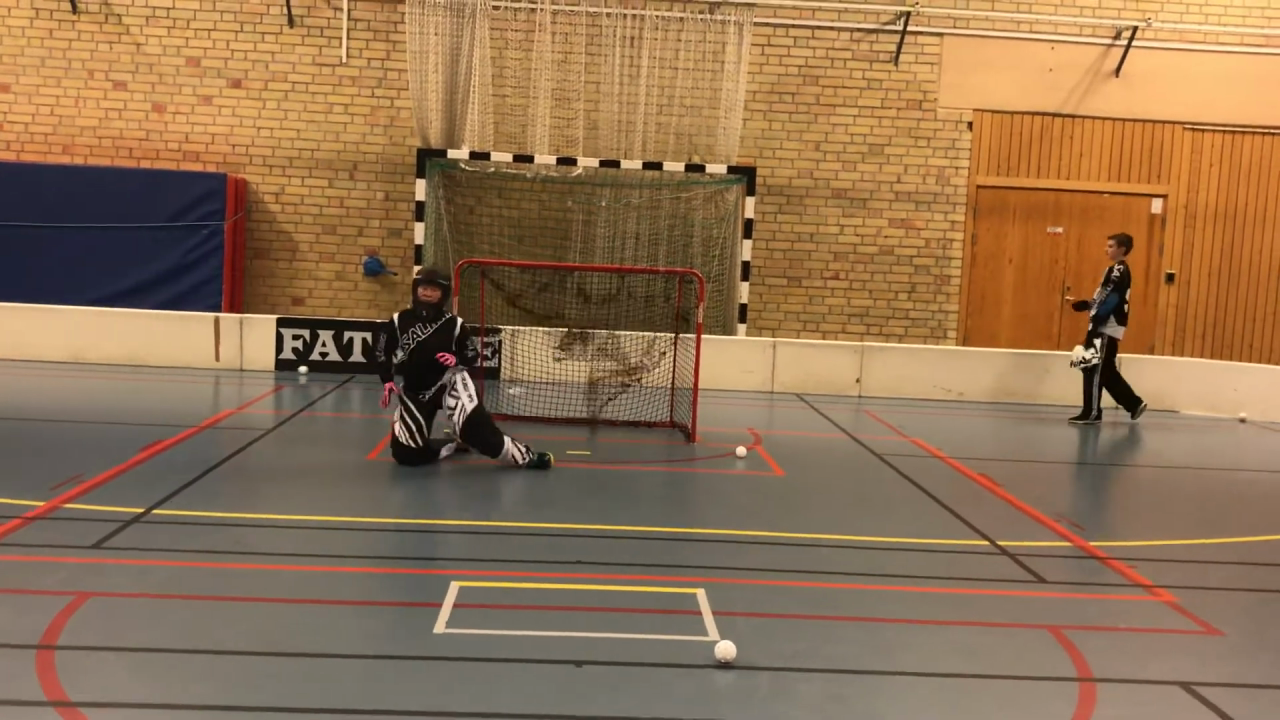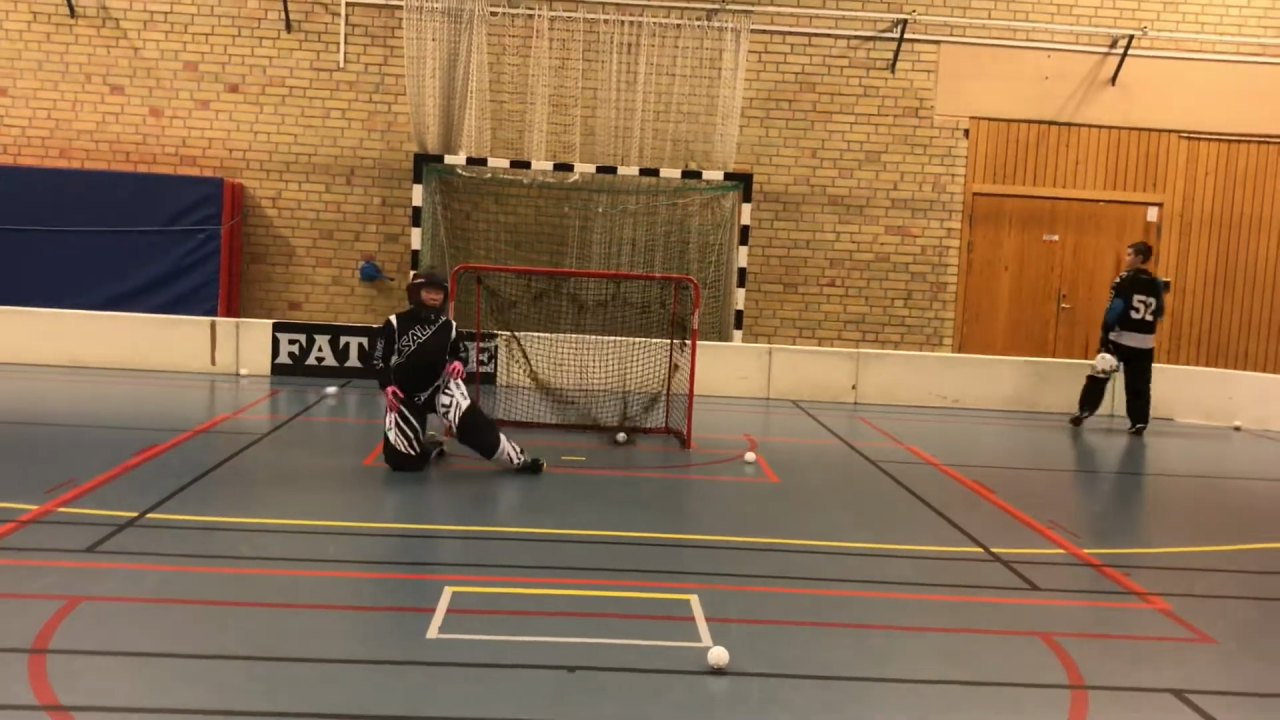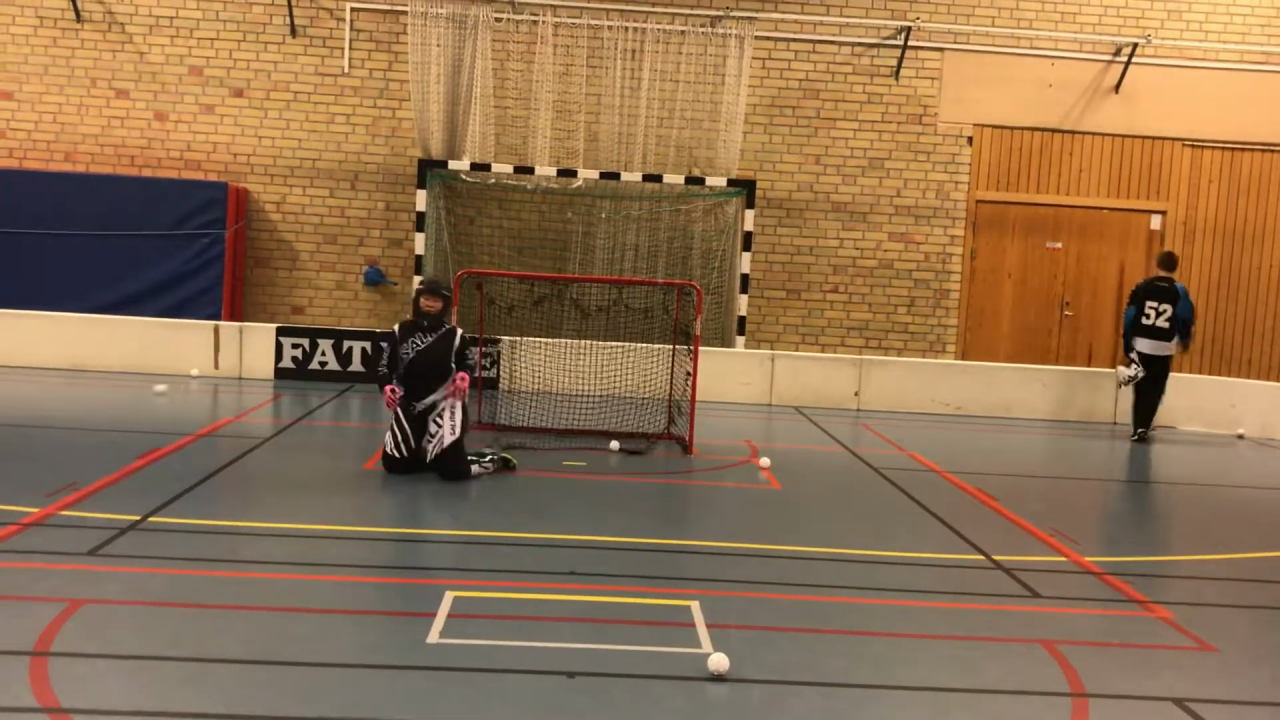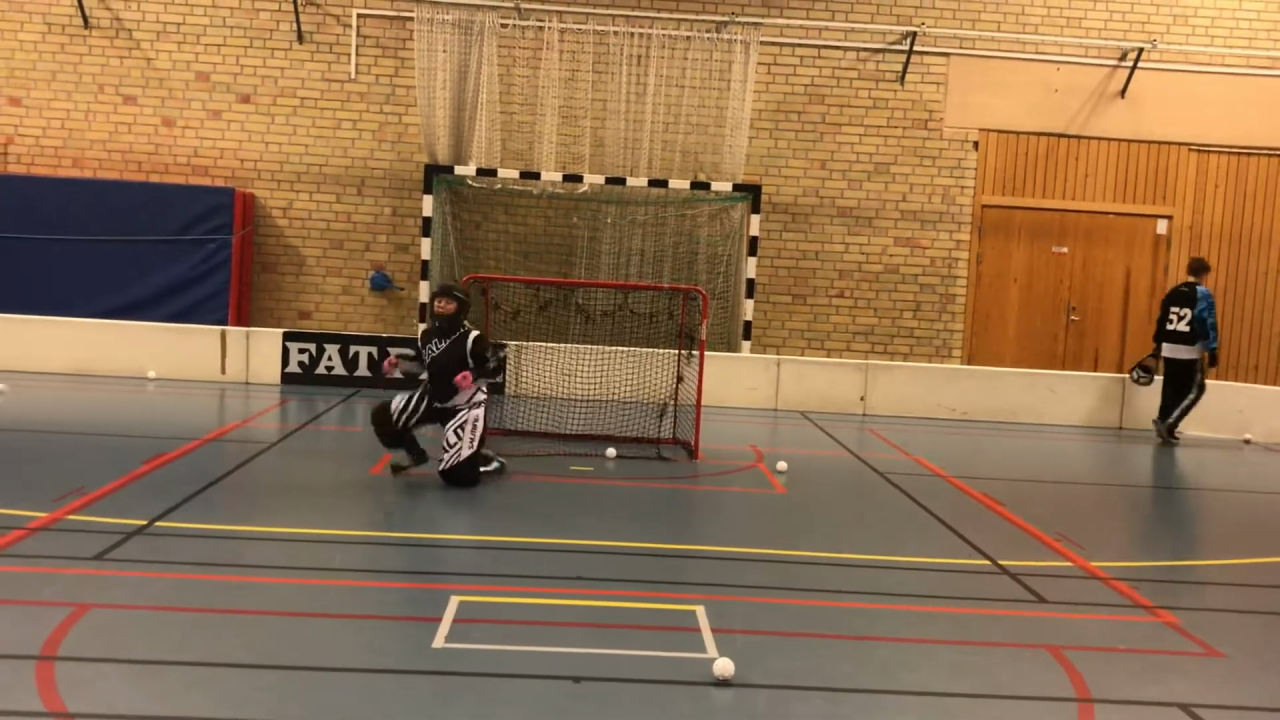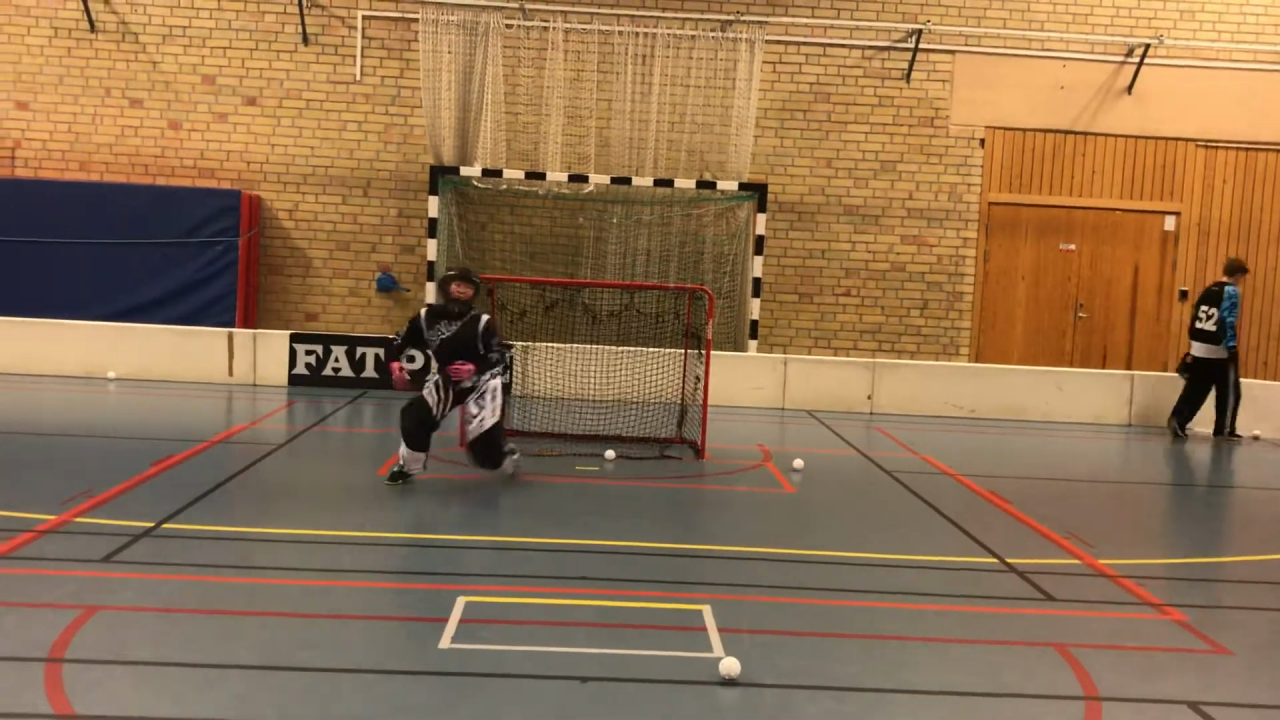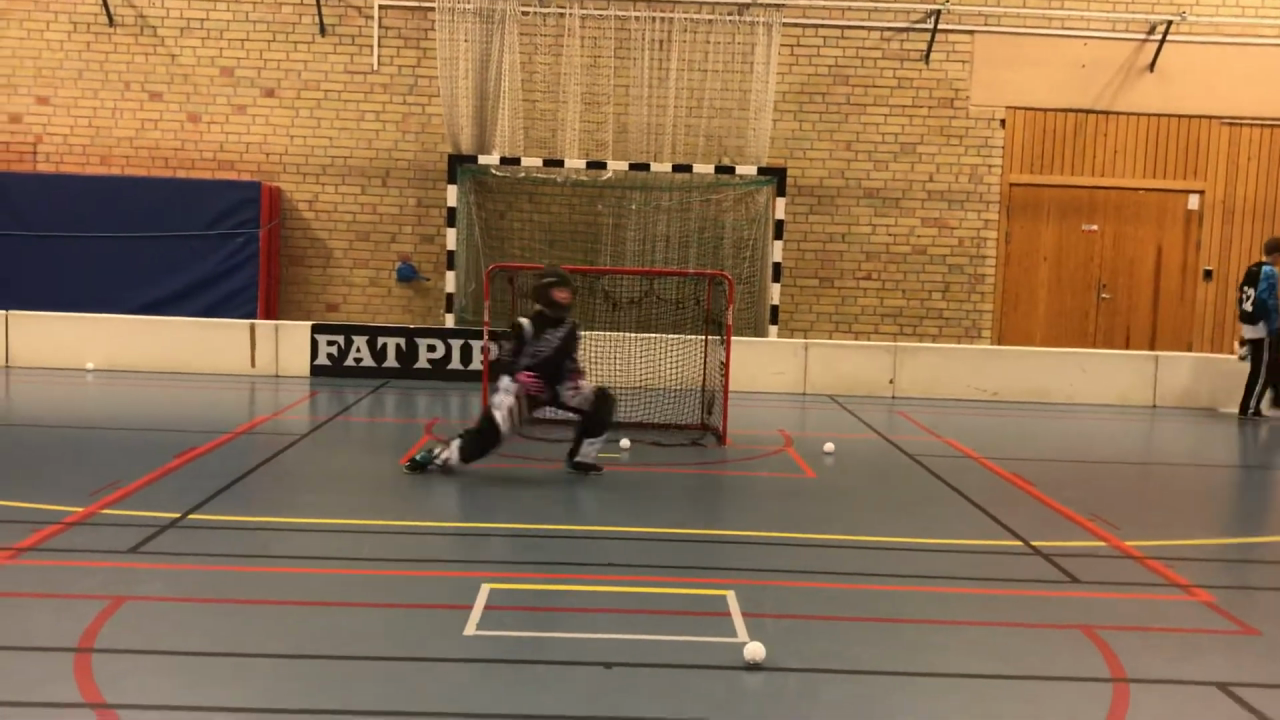
dt=0.3s
person 1, frame 1
left shoulder: (453, 323)
right shoulder: (399, 321)
left elbow: (471, 356)
right elbow: (383, 352)
left wrist: (456, 360)
right wrist: (387, 381)
left hip: (449, 384)
right hip: (412, 392)
left knee: (477, 426)
right knee: (406, 454)
left ankle: (526, 457)
right ankle: (452, 446)
person 1, frame 2
left shoulder: (448, 326)
right shoulder: (396, 323)
left elbow: (457, 354)
right elbow: (380, 359)
left wrist: (457, 363)
right wrist: (388, 386)
left hip: (441, 386)
right hip: (406, 395)
left knee: (472, 423)
right knee: (401, 460)
left ankle: (519, 461)
right ankle: (431, 447)
person 1, frame 3
left shoulder: (453, 335)
right shoulder: (400, 332)
left elbow: (464, 363)
right elbow: (384, 365)
left wrist: (464, 374)
right wrist: (386, 386)
left hip: (443, 402)
right hip: (409, 403)
left knee: (451, 469)
right knee: (394, 464)
left ankle: (492, 460)
right ankle: (432, 456)
person 1, frame 4
left shoulder: (472, 338)
right shoulder: (426, 335)
left elbow: (494, 366)
left wrist: (472, 376)
right wrist: (398, 361)
left hip: (464, 405)
right hip: (431, 398)
left knee: (459, 475)
right knee: (382, 417)
left ankle: (489, 462)
right ankle: (415, 454)
person 1, frame 5
left shoulder: (483, 322)
right shoulder: (428, 315)
left elbow: (497, 355)
right elbow: (402, 341)
left wrist: (474, 367)
right wrist: (394, 362)
left hip: (480, 381)
right hip: (445, 380)
left knee: (483, 445)
right knee: (417, 416)
left ankle: (508, 460)
right ankle: (405, 469)
person 1, frame 6
left shoulder: (570, 326)
right shoulder: (526, 325)
right elbow: (505, 360)
left wrist: (574, 370)
right wrist: (518, 376)
left hip: (557, 384)
right hip: (520, 386)
left knee: (601, 403)
right knee: (488, 432)
left ankle: (581, 459)
right ankle: (433, 457)
person 2, frame 1
left shoulder: (1118, 271)
right shoulder: (1118, 270)
left elbow: (1110, 300)
left wrist: (1095, 323)
right wrist: (1088, 304)
left hip: (1107, 328)
right hip: (1109, 327)
left knee: (1093, 370)
right knee: (1107, 371)
left ankle: (1092, 413)
right ankle: (1134, 404)
person 2, frame 2
left shoulder: (1125, 278)
right shoulder: (1156, 283)
left elbow: (1115, 307)
right elbow: (1159, 311)
left wrist: (1105, 333)
left hip: (1122, 336)
right hip: (1146, 340)
left knee: (1100, 374)
right knee: (1139, 383)
left ankle: (1085, 410)
right ankle: (1139, 421)
person 2, frame 3
left shoulder: (1142, 287)
right shoulder: (1180, 291)
left elbow: (1130, 314)
right elbow: (1187, 320)
left wrist: (1127, 341)
right wrist: (1185, 341)
left hip: (1140, 343)
right hip: (1164, 347)
left knee: (1141, 386)
right knee: (1154, 389)
left ankle: (1140, 426)
right ankle: (1142, 427)
person 2, frame 4
left shoulder: (1172, 293)
right shoulder: (1203, 294)
left elbow: (1161, 321)
right elbow: (1208, 323)
left wrist: (1158, 346)
right wrist: (1213, 349)
left hip: (1169, 348)
right hip: (1190, 350)
left knee: (1171, 390)
right knee: (1194, 389)
left ankle: (1167, 428)
right ankle: (1167, 422)
person 2, frame 5
left shoulder: (1207, 291)
right shoulder: (1231, 292)
left elbow: (1195, 318)
right elbow: (1229, 321)
left wrist: (1193, 344)
right wrist: (1232, 347)
left hip: (1199, 347)
right hip: (1219, 350)
left knee: (1195, 389)
right knee: (1229, 390)
left ankle: (1178, 419)
right ankle: (1225, 429)
person 2, frame 6
left shoulder: (1251, 270)
left elbow: (1241, 299)
left wrist: (1244, 323)
left hip: (1248, 326)
right hip: (1261, 329)
right knee: (1262, 369)
right ankle: (1249, 408)
